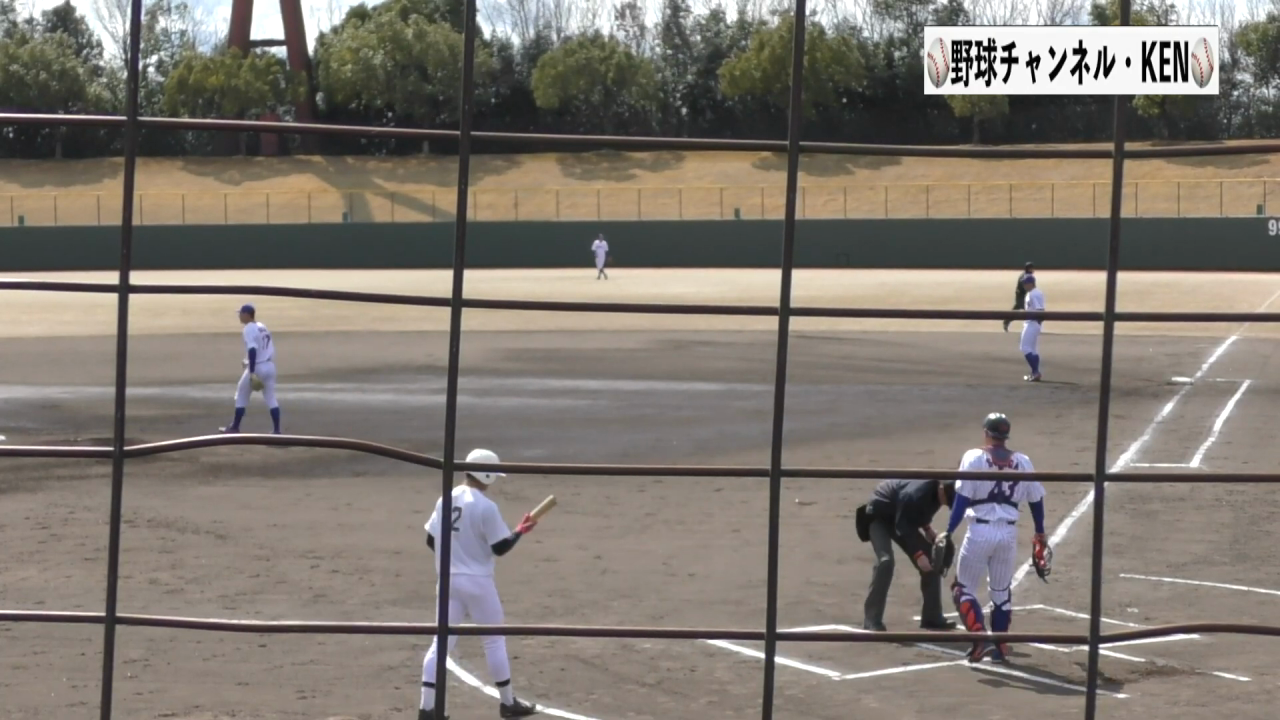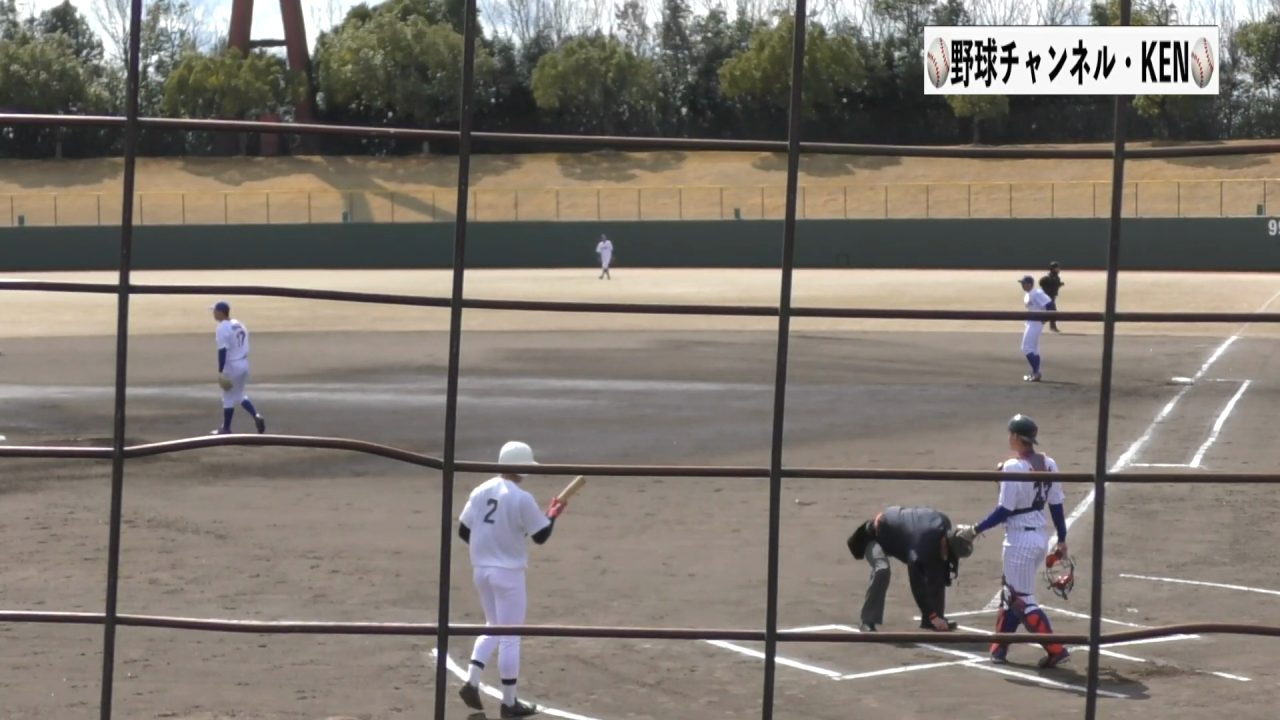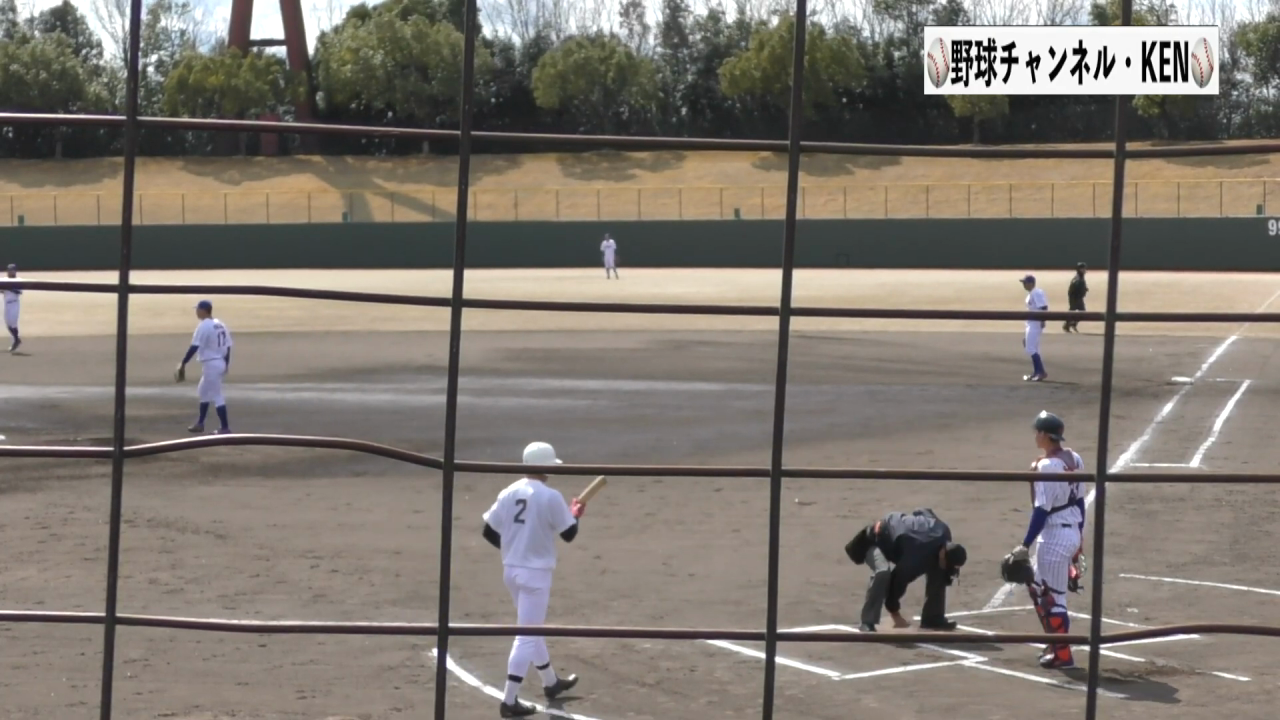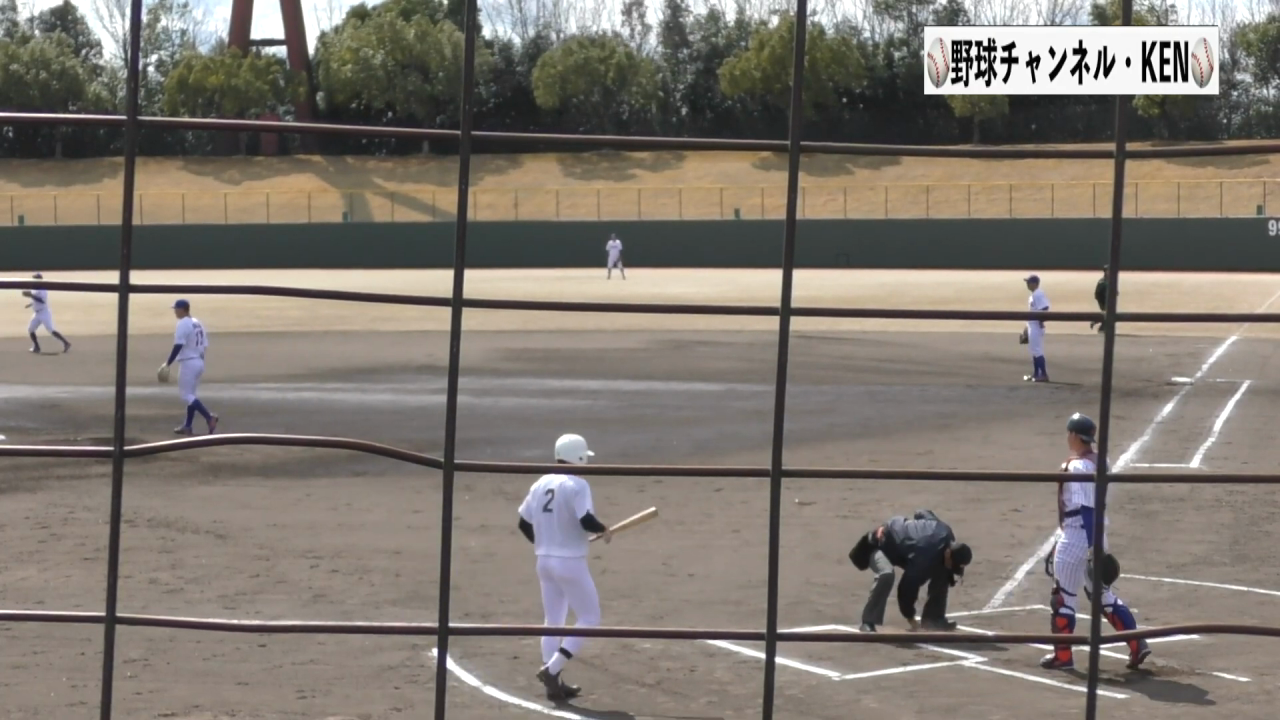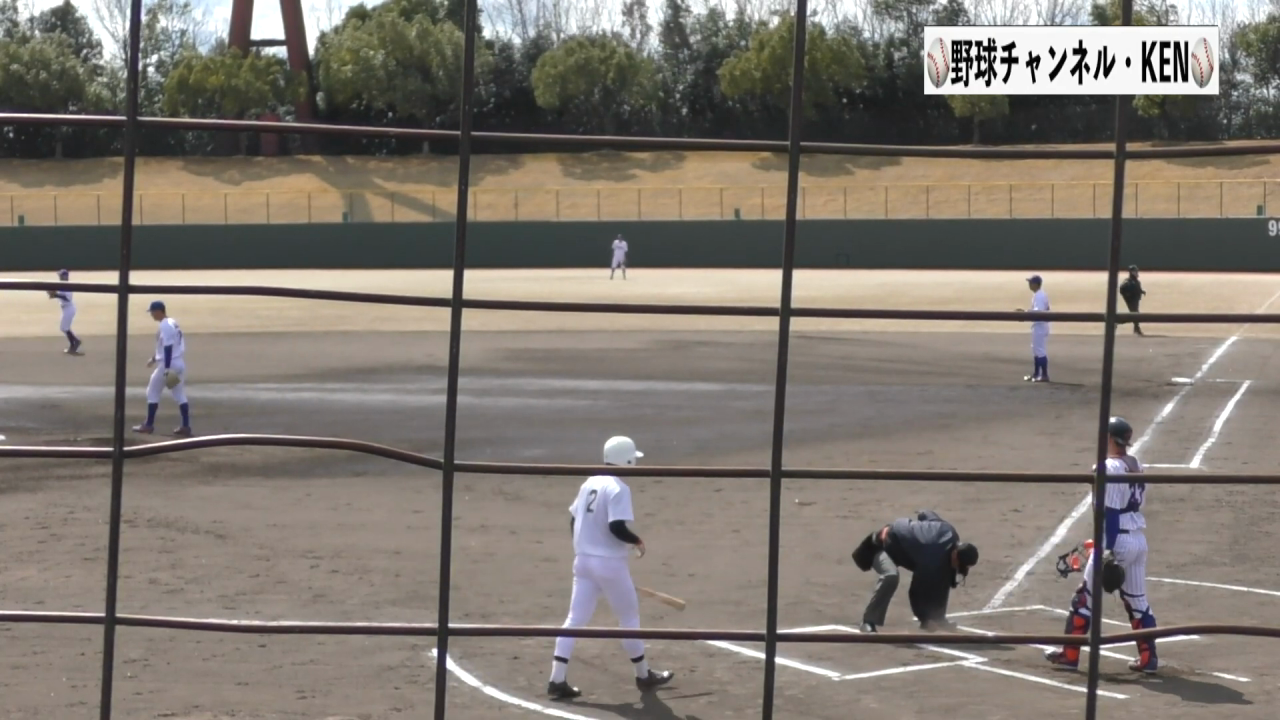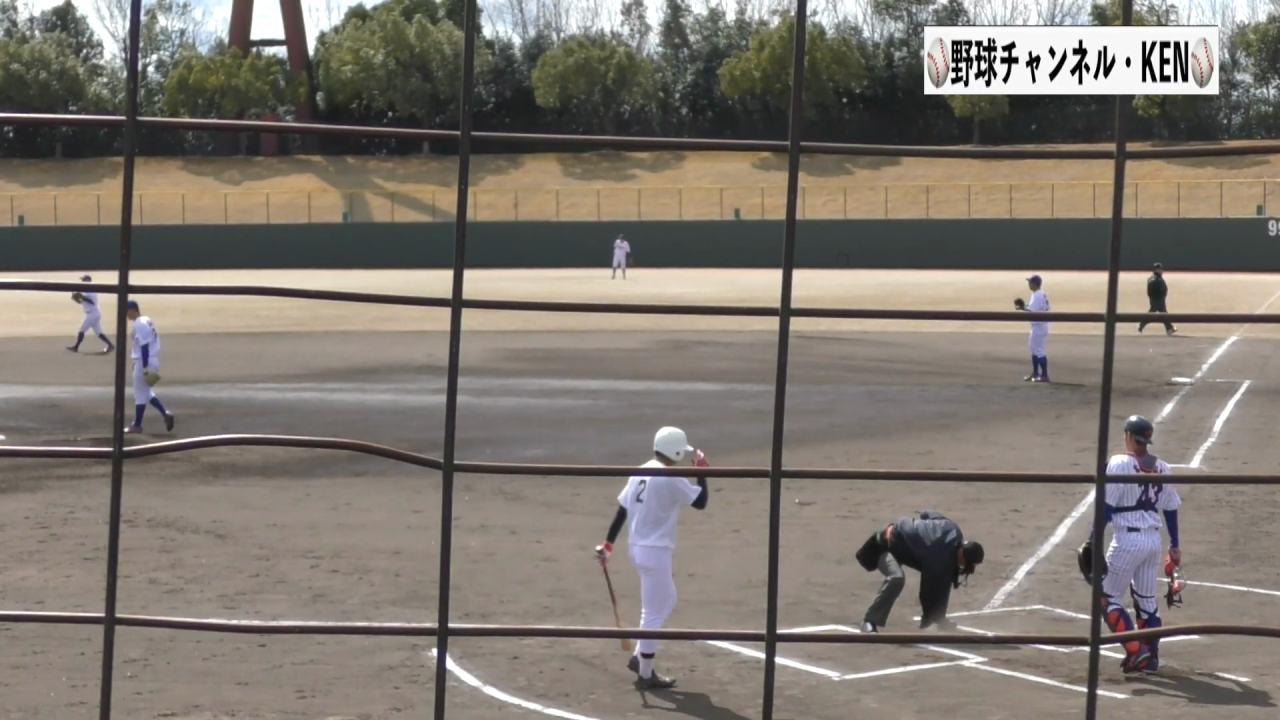
dt=0.3s
person 1, frame 1
left shoulder: (445, 500)
right shoulder: (486, 507)
left elbow: (431, 540)
right elbow: (501, 548)
right wrist: (521, 530)
left hip: (450, 580)
right hip: (478, 582)
right knee: (494, 641)
person 1, frame 2
left shoulder: (479, 492)
right shoulder: (522, 498)
left elbow: (464, 532)
right elbow: (540, 537)
right wrist: (552, 515)
left hip: (481, 571)
right hip: (509, 574)
left knee: (494, 629)
right knee: (510, 638)
left ankle: (472, 682)
person 1, frame 3
left shoulder: (508, 493)
right shoulder: (551, 496)
left elbow: (488, 531)
right elbow: (569, 534)
right wrist: (575, 513)
left hip: (511, 571)
right hip: (536, 573)
left knee: (531, 629)
right knee: (526, 636)
left ankle: (551, 682)
person 1, frame 4
left shoulder: (540, 485)
right shoulder: (577, 485)
left elbow: (524, 524)
right elbow: (586, 522)
right wrist: (603, 530)
left hip: (544, 561)
right hip: (571, 562)
left knee: (553, 623)
right knee: (590, 619)
left ankle: (554, 683)
right ankle: (552, 669)
person 1, frame 5
left shoulder: (589, 484)
right shoulder: (618, 489)
left elbow: (575, 521)
right elbow: (617, 527)
right wrist: (636, 541)
left hip: (585, 561)
right hip: (610, 563)
left knee: (577, 620)
right knee: (629, 619)
left ankle: (557, 680)
right ankle: (643, 675)
person 1, frame 6
left shoulder: (640, 473)
right shoulder: (670, 478)
left elbow: (622, 510)
right elbow: (701, 502)
left wrist: (608, 544)
right wrist: (702, 470)
left hip: (637, 548)
right hip: (656, 552)
left knee: (666, 602)
right knee: (653, 613)
left ankle: (640, 657)
right ankle: (647, 673)
person 2, frame 1
left shoulder: (974, 457)
right shoulder: (1022, 461)
left elbow: (963, 499)
right elbow: (1036, 500)
left wrist: (948, 532)
right wrist: (1039, 532)
left hip: (980, 532)
right hip: (1008, 533)
left knee: (963, 589)
right knee: (1000, 591)
left ankle: (980, 640)
right ankle: (999, 648)
person 2, frame 2
left shoulder: (1013, 466)
right shoulder: (1048, 464)
left elbow: (1005, 510)
right elbow: (1056, 505)
left wrist: (976, 529)
right wrist: (1062, 540)
left hip: (1019, 539)
right hip: (1040, 537)
left knee: (1021, 600)
right knee: (1013, 594)
left ankle: (1056, 649)
right ankle: (999, 649)
person 2, frame 3
left shoulder: (1047, 465)
right shoulder: (1074, 458)
left elbow: (1042, 510)
right elbow: (1079, 501)
left wrist: (1025, 545)
right wrist: (1079, 535)
left hip: (1054, 536)
right hip: (1072, 533)
left knee: (1051, 596)
right knee: (1042, 588)
left ankle: (1062, 656)
right ankle: (1059, 643)
person 2, frame 4
left shoulder: (1078, 466)
right shoulder: (1100, 462)
left elbow: (1087, 509)
left wrist: (1093, 545)
left hip: (1076, 538)
right hip: (1096, 538)
left knee: (1063, 597)
right knee: (1104, 594)
left ankle: (1062, 655)
right ankle: (1136, 643)
person 2, frame 5
left shoulder: (1110, 467)
right shoulder: (1137, 466)
left elbow: (1111, 510)
left wrist: (1108, 548)
left hip: (1117, 542)
right hip: (1139, 540)
left knee: (1084, 597)
right knee: (1137, 600)
left ankle: (1070, 655)
right ankle: (1148, 657)
person 2, frame 6
left shoulder: (1119, 463)
right shoulder: (1162, 467)
left elbow: (1108, 506)
right elbow: (1171, 510)
left wrist: (1093, 540)
right wrist: (1175, 545)
left hip: (1127, 540)
right hip: (1154, 539)
left knee: (1107, 597)
right knee: (1147, 599)
left ankle: (1136, 649)
right ankle: (1149, 657)
